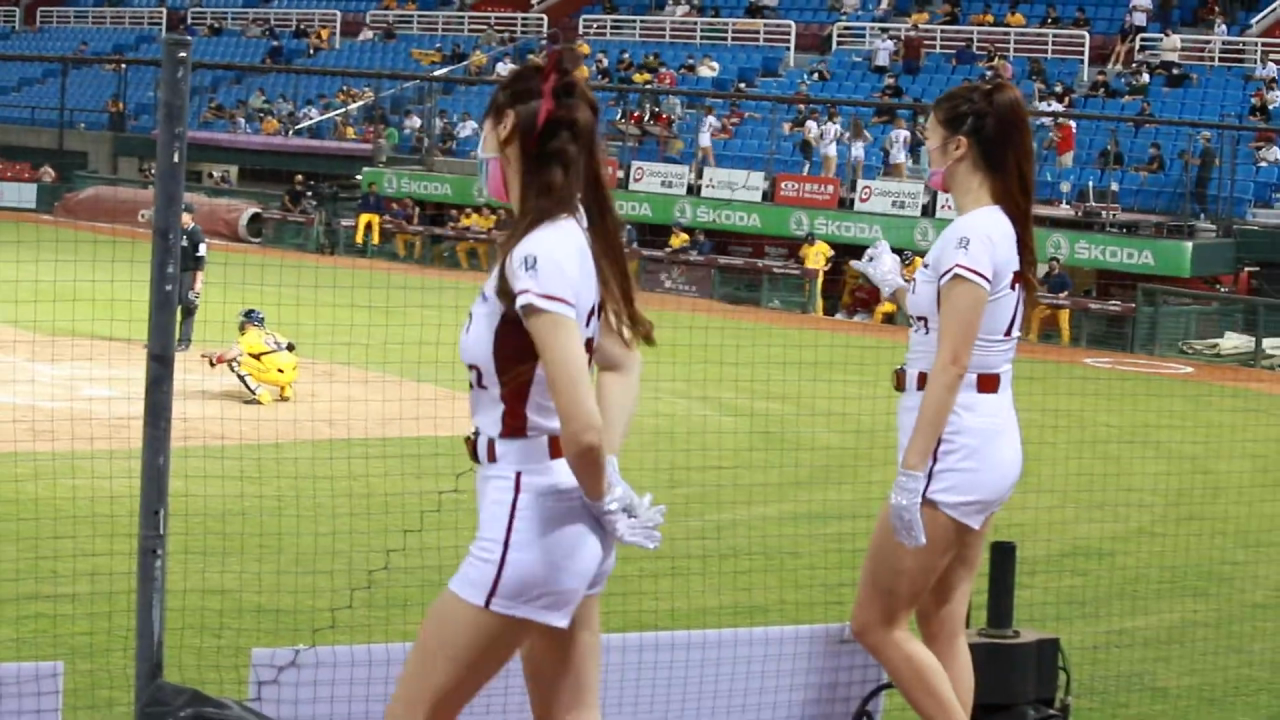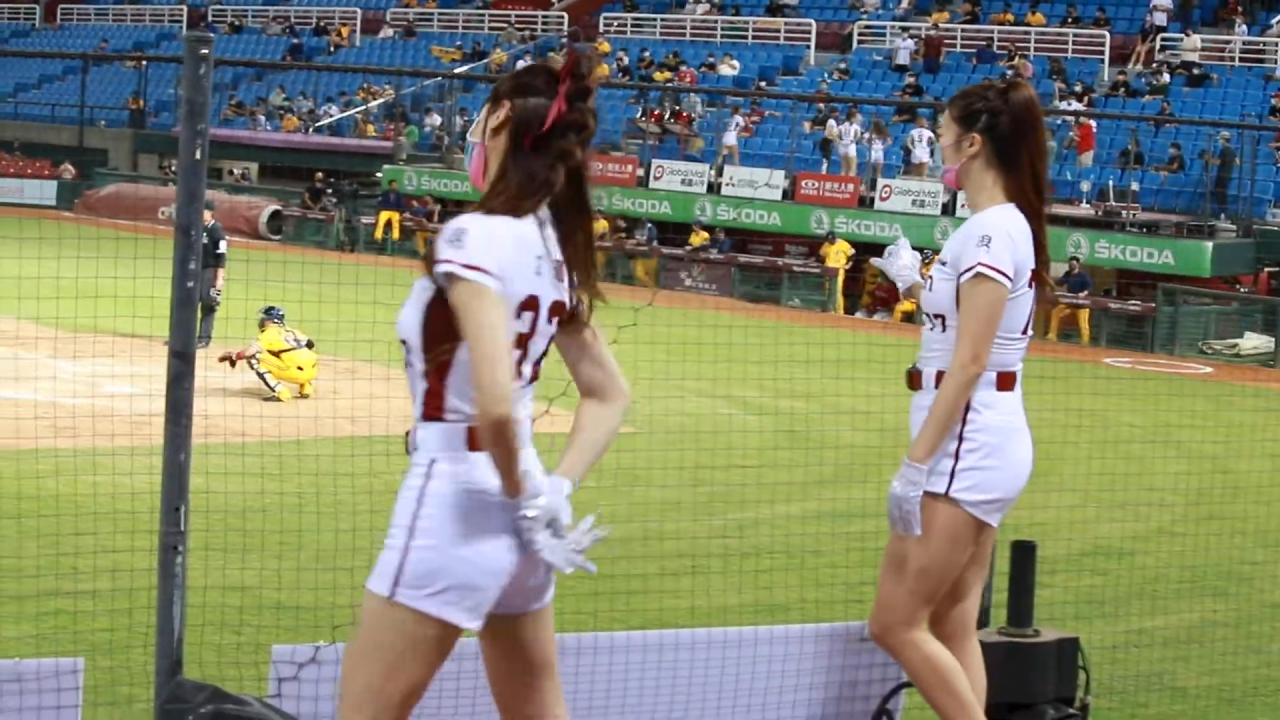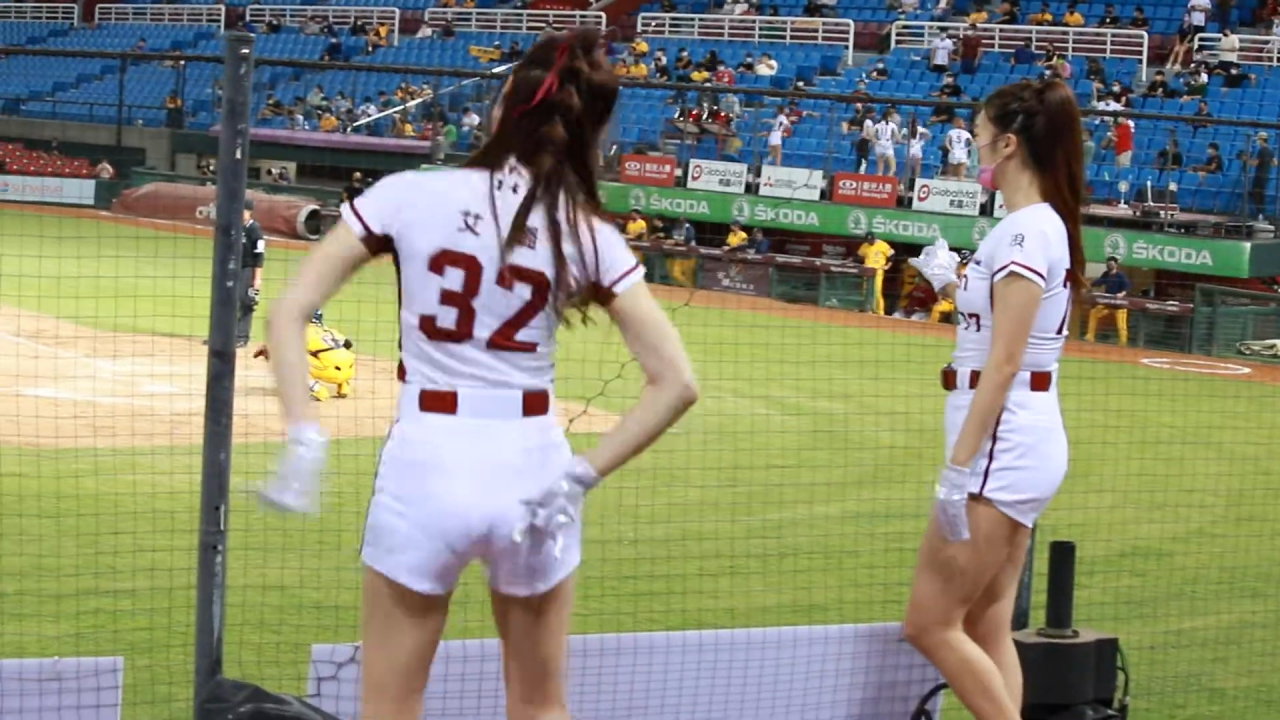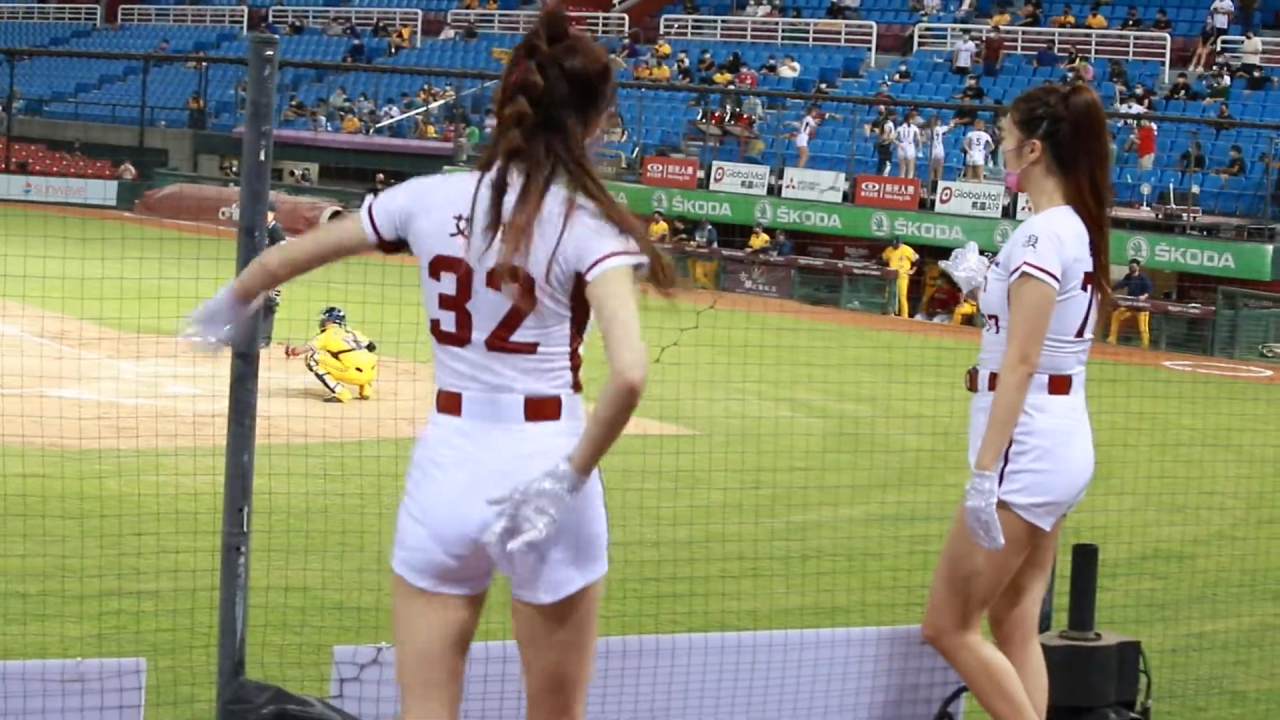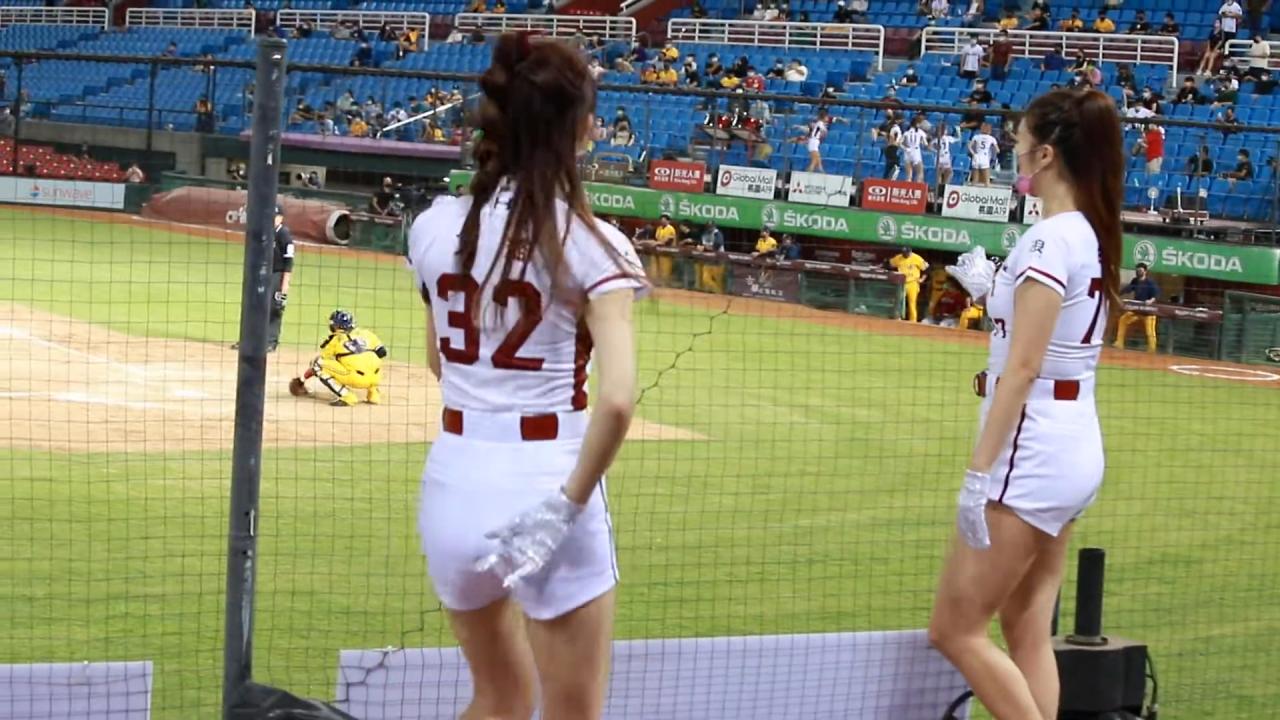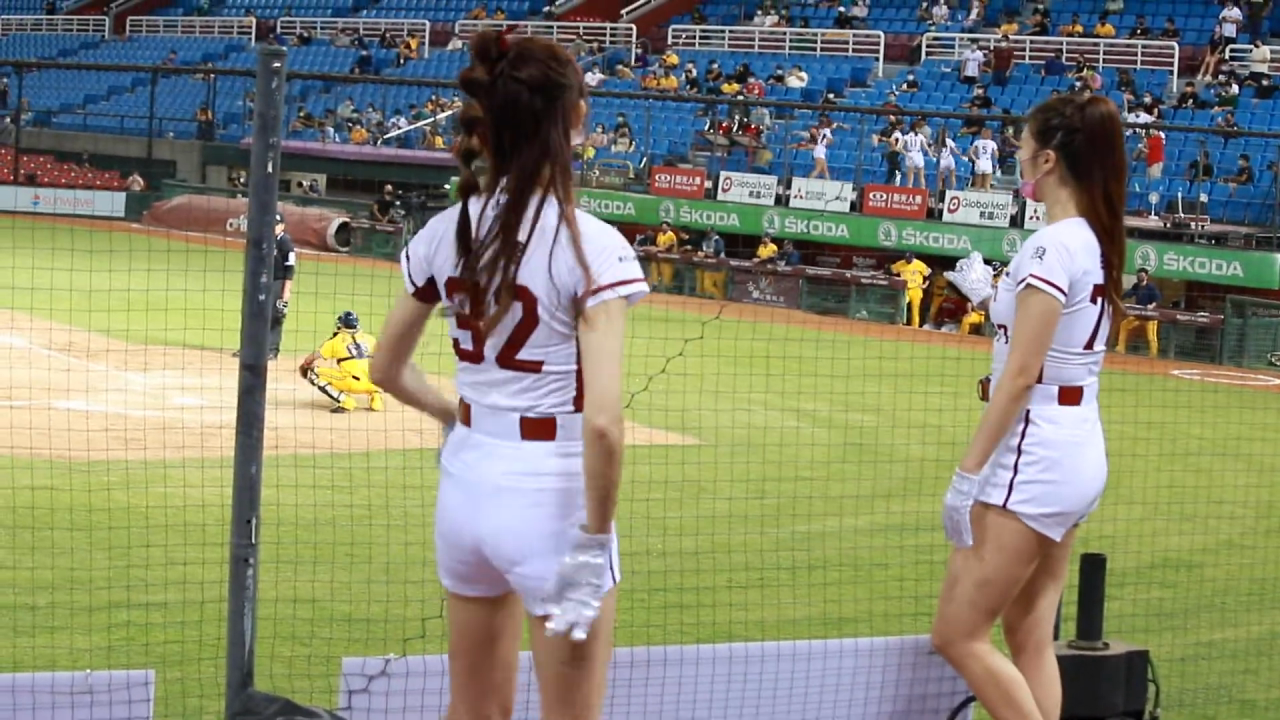
dt=0.2s
person 1, frame 1
left shoulder: (538, 255)
right shoulder: (579, 239)
left elbow: (582, 430)
right elbow: (619, 365)
left wrist: (599, 496)
right wrist: (604, 487)
left hip: (532, 525)
right hip: (568, 522)
person 1, frame 2
left shoulder: (471, 238)
right shoulder: (560, 253)
left elbow: (490, 402)
right elbow: (609, 394)
left wrist: (526, 504)
right wrist: (557, 490)
left hip: (458, 515)
right hip: (515, 522)
person 1, frame 3
left shoulder: (409, 193)
right shoulder: (594, 237)
left elbow: (290, 308)
right elbow: (676, 382)
left wrist: (304, 434)
right wrist: (576, 475)
left hip: (424, 473)
right hip: (529, 478)
person 1, frame 4
left shoulder: (424, 197)
right shoulder: (589, 224)
left elbow: (288, 258)
right elbow: (629, 375)
left wrist: (231, 301)
right wrist: (565, 478)
left hip: (444, 476)
right hip: (537, 481)
person 1, frame 5
left shoulder: (436, 225)
right shoulder: (597, 244)
right elbow: (616, 400)
right wrist: (562, 508)
left hip: (451, 491)
right hip: (544, 498)
person 1, frame 6
left shoulder: (444, 231)
right shoulder: (596, 246)
left elbow: (386, 370)
right elbow: (602, 418)
right wrist: (598, 543)
left hip: (465, 490)
right hip: (550, 501)
person 2, frame 1
left shoulder: (972, 234)
right shoulder: (997, 227)
left elbow: (951, 366)
left wrist: (909, 472)
right wrist: (896, 288)
left hip: (954, 448)
right hip: (979, 446)
left knee: (877, 623)
right knee: (941, 627)
person 2, frame 2
left shoulder: (990, 232)
right shoulder: (1004, 225)
left elbow: (968, 363)
left wrist: (913, 463)
right wrist: (914, 284)
left hip: (968, 447)
right hip: (982, 446)
left knee: (895, 623)
right knee: (952, 627)
person 2, frame 3
left shoulder: (1023, 230)
right shoulder: (1046, 224)
left elbow: (1004, 363)
left wrist: (958, 468)
right wrist: (951, 284)
left hip: (1003, 448)
right hip: (1024, 445)
left knee: (930, 624)
right knee: (987, 626)
person 2, frame 4
left shoulder: (1042, 233)
right shoulder: (1079, 229)
left elbow: (1020, 364)
left wrist: (984, 473)
right wrist: (981, 285)
left hip: (1028, 448)
right hip: (1059, 445)
left knee: (948, 625)
right knee: (1014, 629)
person 2, frame 5
left shoulder: (1049, 239)
right shoulder: (1092, 236)
left elbow: (1021, 369)
left wrist: (977, 471)
right wrist: (990, 290)
left hip: (1035, 452)
right hip: (1071, 448)
left knee: (955, 628)
right knee: (1027, 632)
person 2, frame 6
left shoulder: (1051, 245)
right shoulder: (1096, 243)
left elbow: (1020, 375)
left wrist: (967, 473)
right wrist: (989, 297)
left hip: (1036, 457)
right hip: (1075, 452)
left knee: (957, 633)
right knee: (1029, 637)
